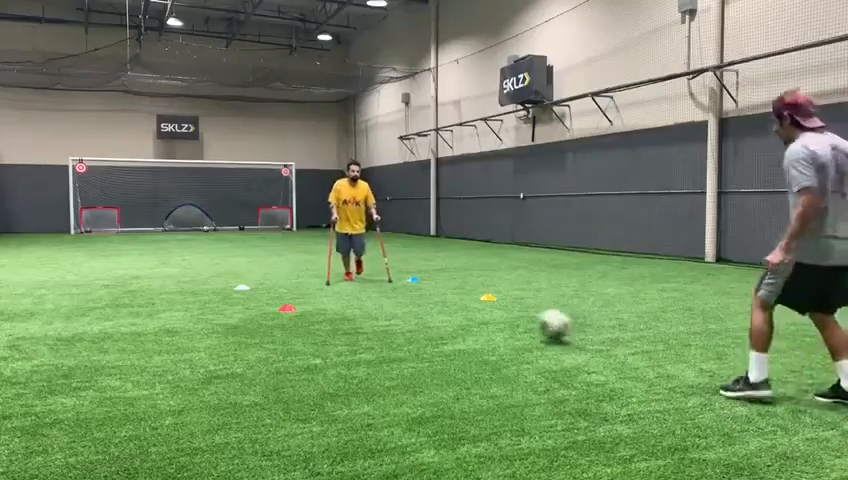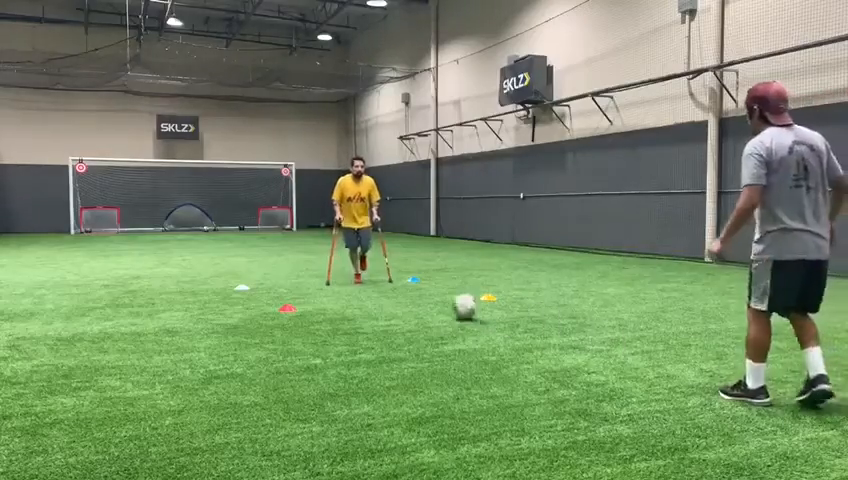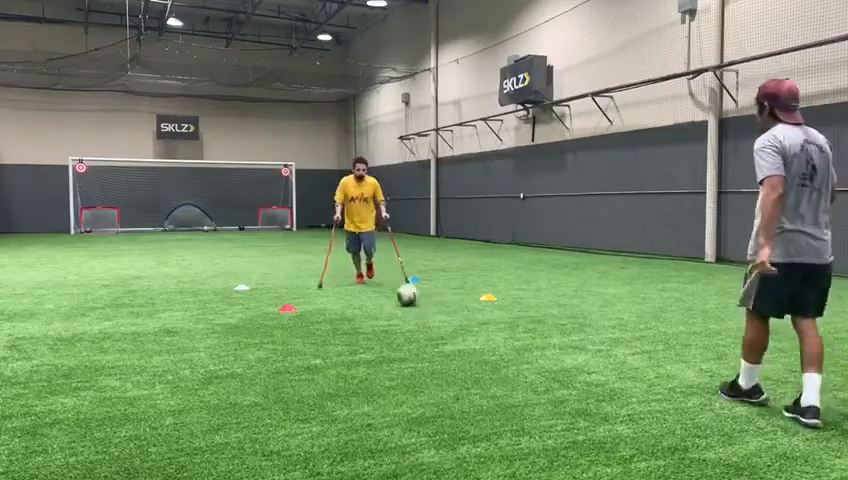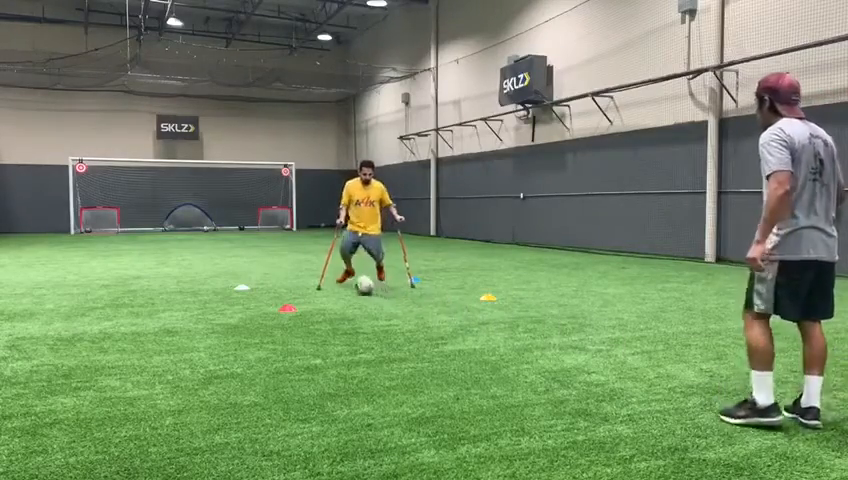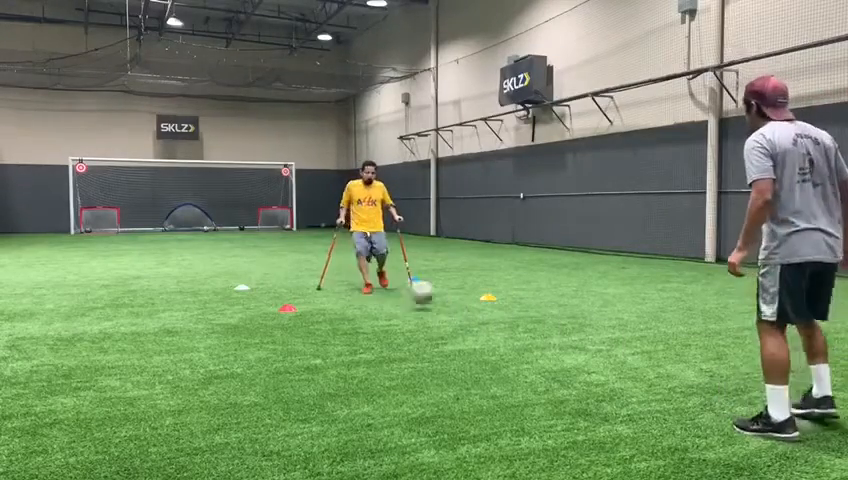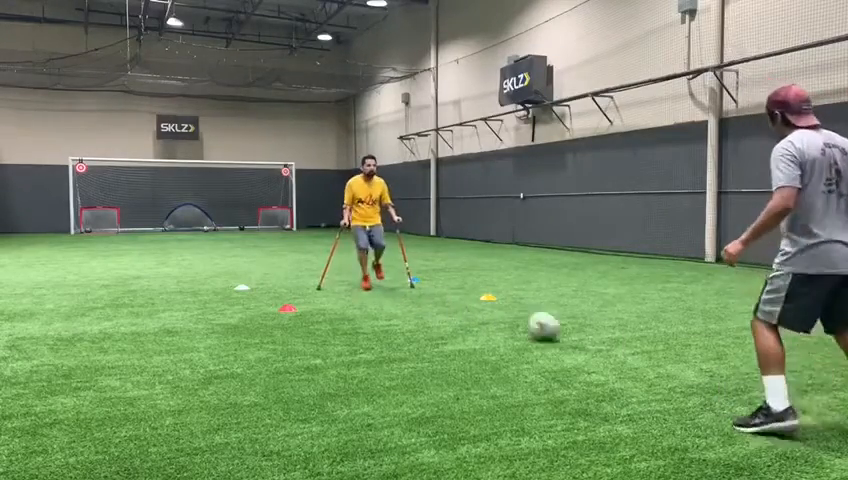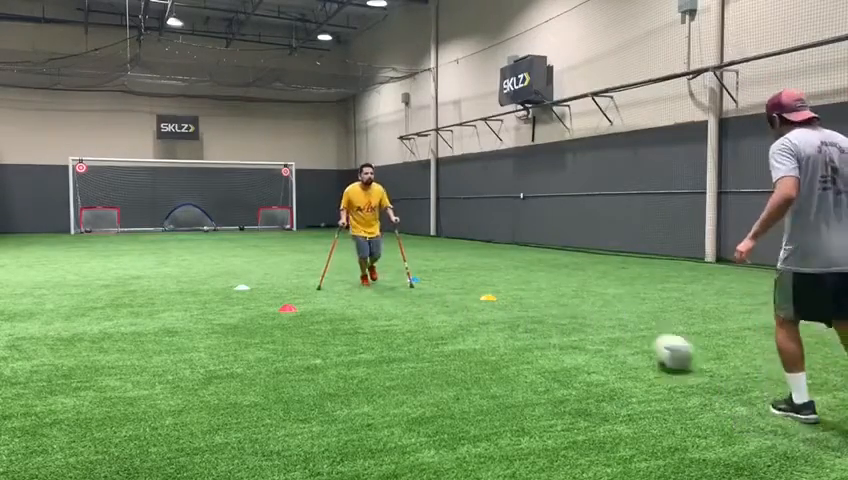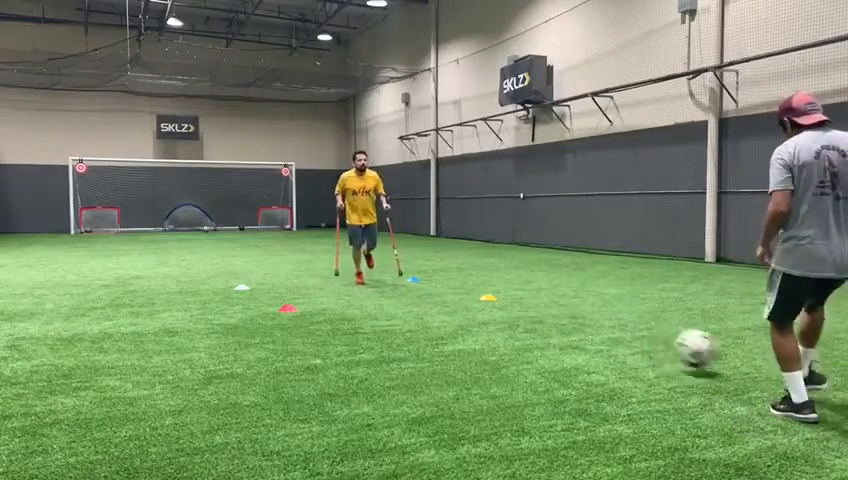
dt=0.3s
person 1, frame 1
left shoulder: (799, 150)
left elbow: (809, 202)
left wrist: (784, 248)
left hip: (806, 250)
left knee: (761, 304)
left ankle: (756, 380)
person 1, frame 2
left shoulder: (758, 146)
right shoulder: (816, 139)
left elbow: (750, 199)
left wrist: (722, 239)
left hip: (776, 247)
right hip: (816, 246)
left knee: (758, 313)
right knee: (798, 313)
left ankle: (754, 386)
right ankle: (818, 376)
person 1, frame 3
left shoulder: (769, 140)
right shoulder: (820, 141)
left elbow: (774, 192)
right elbow: (829, 193)
left wrist: (764, 244)
left hip: (779, 250)
right hip: (817, 249)
left knee: (756, 315)
right knee: (806, 321)
left ankle: (748, 385)
right ankle: (810, 403)
person 1, frame 4
left shoulder: (775, 134)
right shoulder: (823, 136)
left elbow: (782, 188)
right elbow: (838, 192)
left wrist: (759, 241)
left hip: (786, 247)
right hip: (824, 247)
left knee: (756, 316)
right knee: (811, 323)
left ankle: (763, 404)
right ankle: (810, 405)
person 1, frame 5
left shoulder: (760, 139)
left elbow: (764, 197)
left wrist: (742, 247)
left hip: (787, 250)
left knee: (771, 327)
right knee: (809, 319)
left ankle: (779, 417)
person 1, frame 6
left shoulder: (788, 148)
left elbow: (784, 204)
left wrist: (743, 241)
left hip: (805, 258)
left knee: (764, 324)
left ankle: (777, 408)
person 1, frame 7
left shoulder: (786, 144)
left elbow: (786, 194)
left wrist: (751, 238)
left hip: (805, 255)
left knee: (786, 322)
left ankle: (801, 402)
person 1, frame 8
left shoulder: (786, 151)
left elbow: (779, 208)
left wrist: (764, 244)
left hip: (797, 256)
left knee: (780, 322)
right knee: (814, 306)
left ankle: (799, 401)
right ankle: (806, 371)
person 2, frame 1
left shoulder: (365, 186)
right shoulder: (339, 185)
left elbow: (370, 204)
right elbow: (333, 203)
left wrist: (374, 214)
right wrist: (334, 214)
left hip: (358, 227)
right hip: (342, 227)
left knee: (359, 252)
right knee: (344, 252)
left ankle: (358, 260)
right ankle: (348, 272)
person 2, frame 2
left shoulder: (370, 182)
right shoulder: (343, 181)
left elbow: (375, 201)
right elbow: (336, 200)
left wrist: (375, 214)
right wrist: (337, 213)
left hip: (364, 221)
right hip: (348, 222)
left knee: (365, 247)
right knee: (353, 247)
left ankle: (362, 255)
right ankle: (357, 273)
person 2, frame 3
left shoulder: (373, 182)
right shoulder: (345, 182)
left elbow: (380, 200)
right elbow: (339, 200)
left wrist: (383, 212)
right wrist: (338, 213)
left hip: (368, 225)
right hip: (351, 225)
left knee: (369, 251)
right knee: (354, 252)
left ankle: (369, 263)
right ankle: (359, 274)
person 2, frame 4
left shoulder: (379, 187)
right shoulder: (350, 185)
left elbow: (388, 203)
right elbow: (344, 204)
left wrist: (396, 216)
right wrist: (341, 218)
left hip: (372, 229)
right hip: (353, 227)
left knee: (378, 256)
right knee: (344, 250)
left ankle: (380, 266)
right ankle: (349, 270)
person 2, frame 5
left shoulder: (380, 187)
right shoulder: (351, 186)
left elbow: (388, 204)
right elbow: (344, 204)
left wrist: (395, 215)
right wrist: (342, 217)
left hip: (376, 229)
right hip: (358, 228)
left knee: (382, 252)
right knee: (361, 252)
left ankle: (381, 271)
right ankle: (367, 283)
person 2, frame 6
left shoulder: (381, 183)
right shoulder: (352, 183)
left elbow: (387, 202)
right elbow: (347, 204)
left wrist: (394, 216)
right wrist: (345, 219)
left hip: (375, 221)
right hip: (358, 222)
left knee: (380, 245)
right knee: (362, 247)
left ankle: (377, 264)
right ankle: (365, 276)
person 2, frame 7
left shoulder: (379, 189)
right shoulder: (350, 190)
left elbow: (386, 206)
right elbow: (344, 207)
left wrist: (392, 217)
right wrist: (343, 219)
left hip: (374, 229)
right hip: (358, 230)
left knee: (376, 255)
right knee: (363, 255)
left ankle: (371, 266)
right ankle: (363, 275)
person 2, frame 8
left shoulder: (374, 176)
right shoulder: (345, 177)
left elbow: (380, 192)
right elbow: (338, 191)
left wrist: (384, 203)
right wrist: (339, 202)
left hip: (370, 218)
right hip: (354, 219)
left knee: (372, 245)
right knee: (357, 246)
left ankle: (367, 253)
right ankle: (358, 272)
